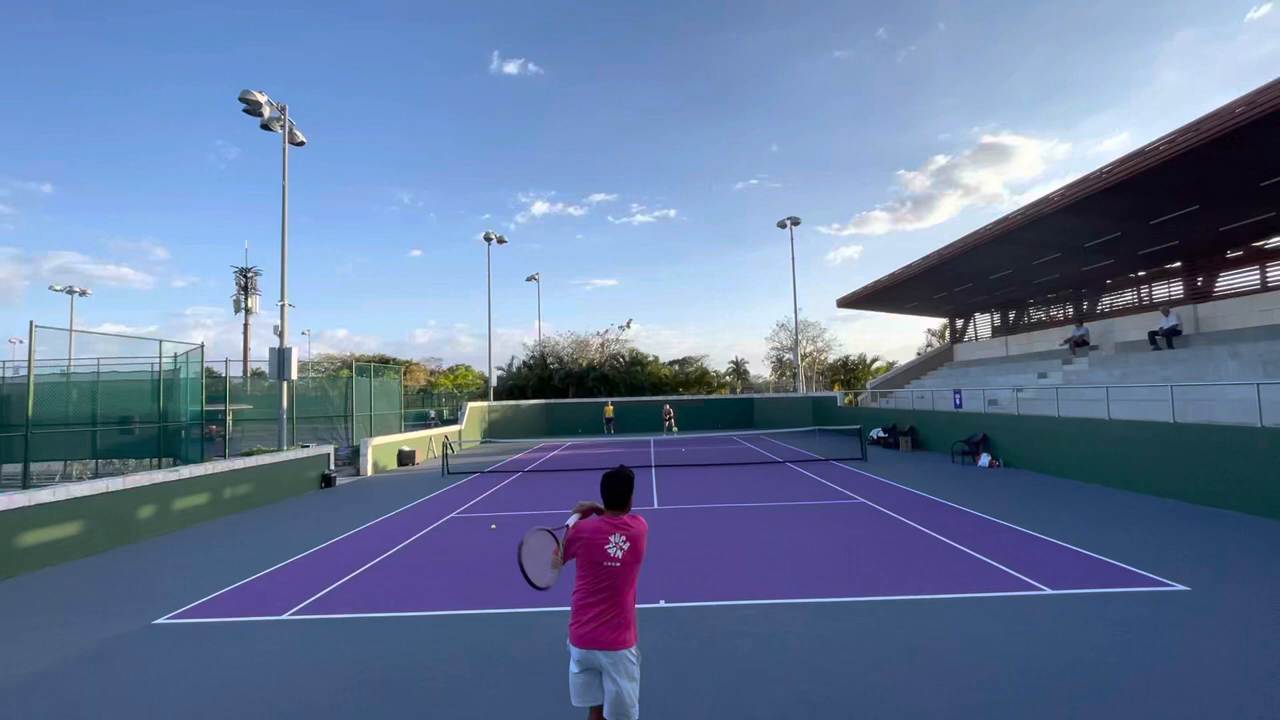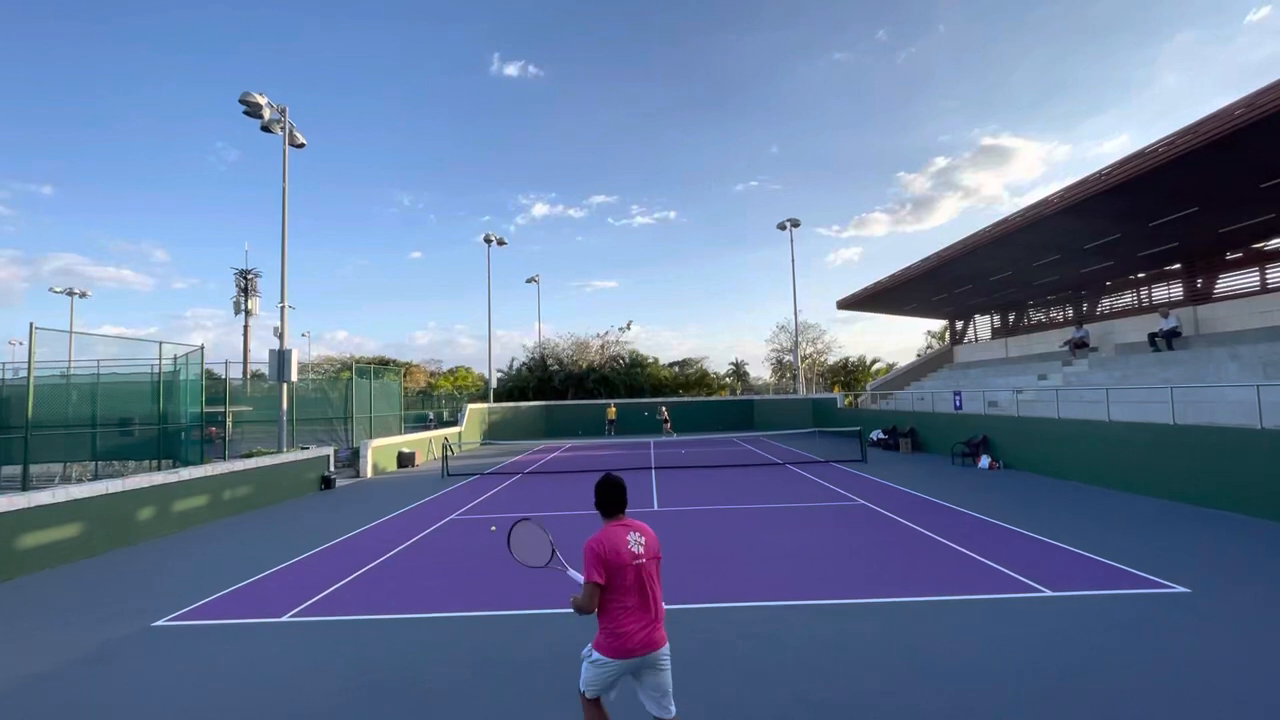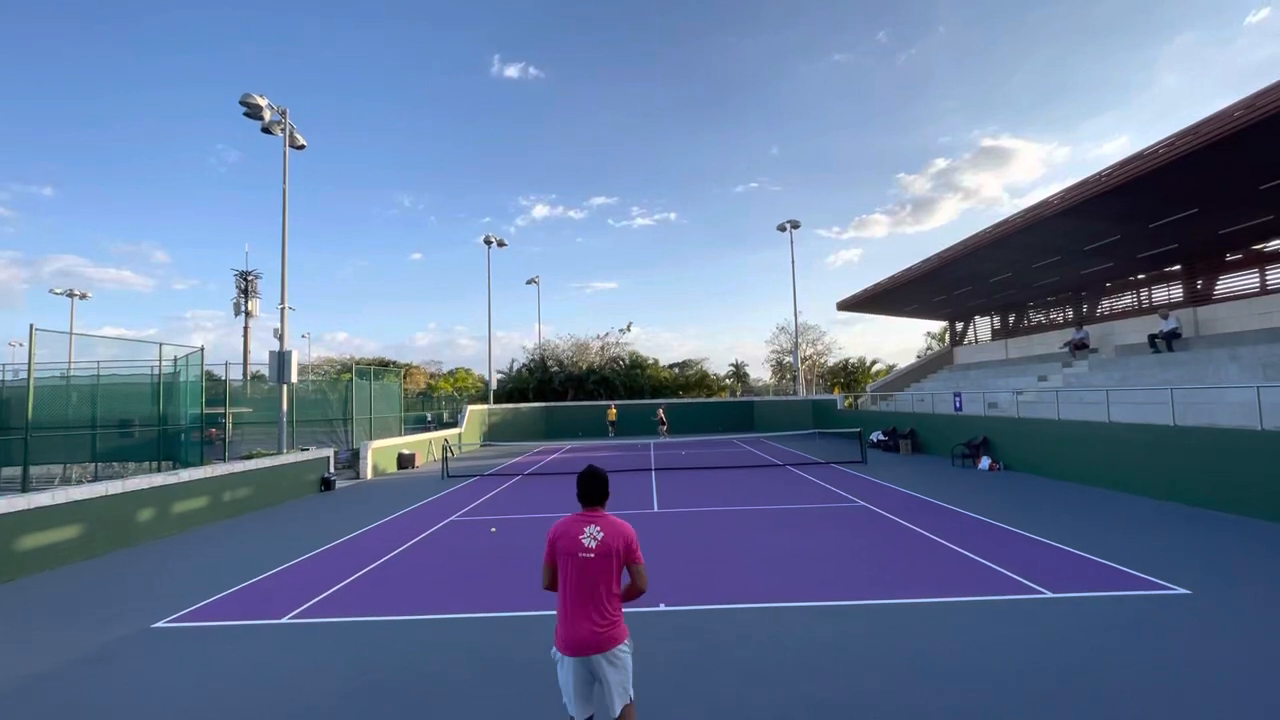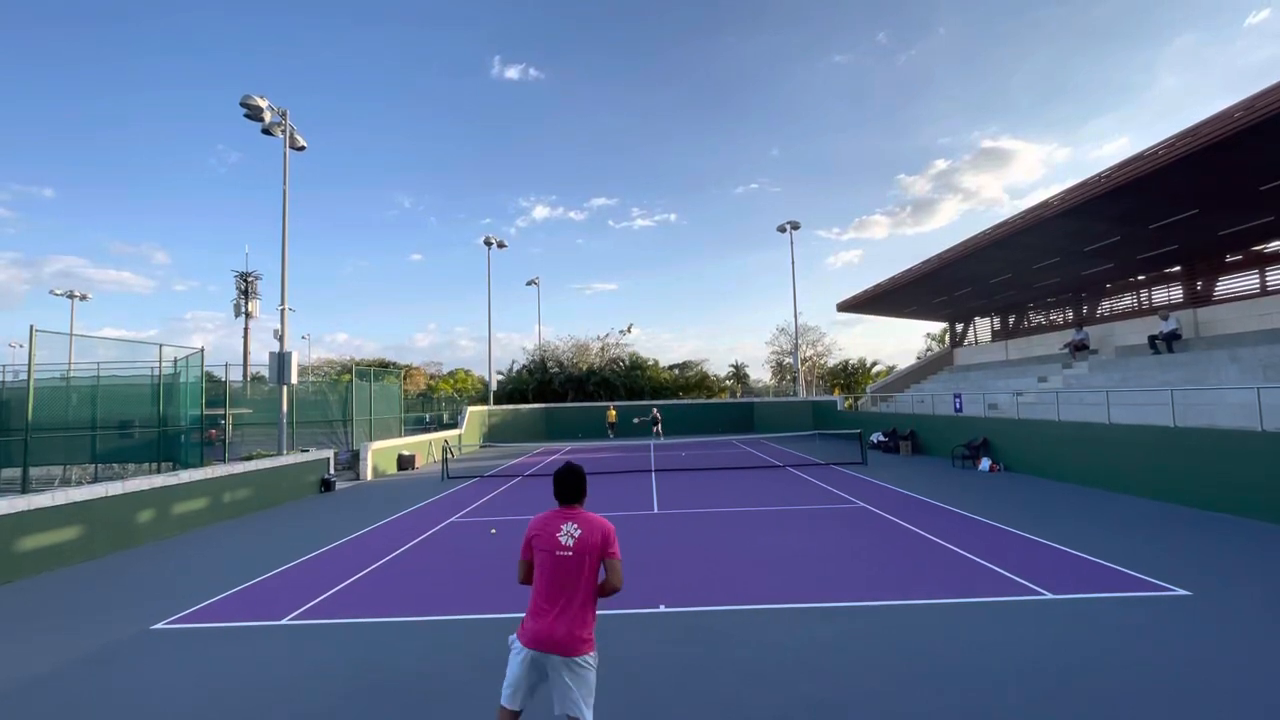
dt=0.4s
person 1, frame 1
left shoulder: (580, 531)
right shoulder: (639, 528)
left elbow: (556, 559)
right wrist: (593, 510)
left hip: (582, 639)
right hip: (618, 644)
person 1, frame 2
left shoulder: (596, 544)
right shoulder: (647, 533)
left elbow: (589, 605)
left wrist: (578, 604)
left hip: (614, 649)
right hip: (654, 644)
left knee: (589, 696)
person 1, frame 3
left shoulder: (558, 530)
right shoulder: (624, 532)
left elbow: (548, 583)
right elbow: (640, 586)
left hip: (569, 642)
right hip: (610, 639)
person 1, frame 4
left shoulder: (537, 525)
right shoulder: (603, 529)
left elbow: (523, 577)
right elbow: (615, 583)
left hip: (533, 640)
right hip: (575, 645)
